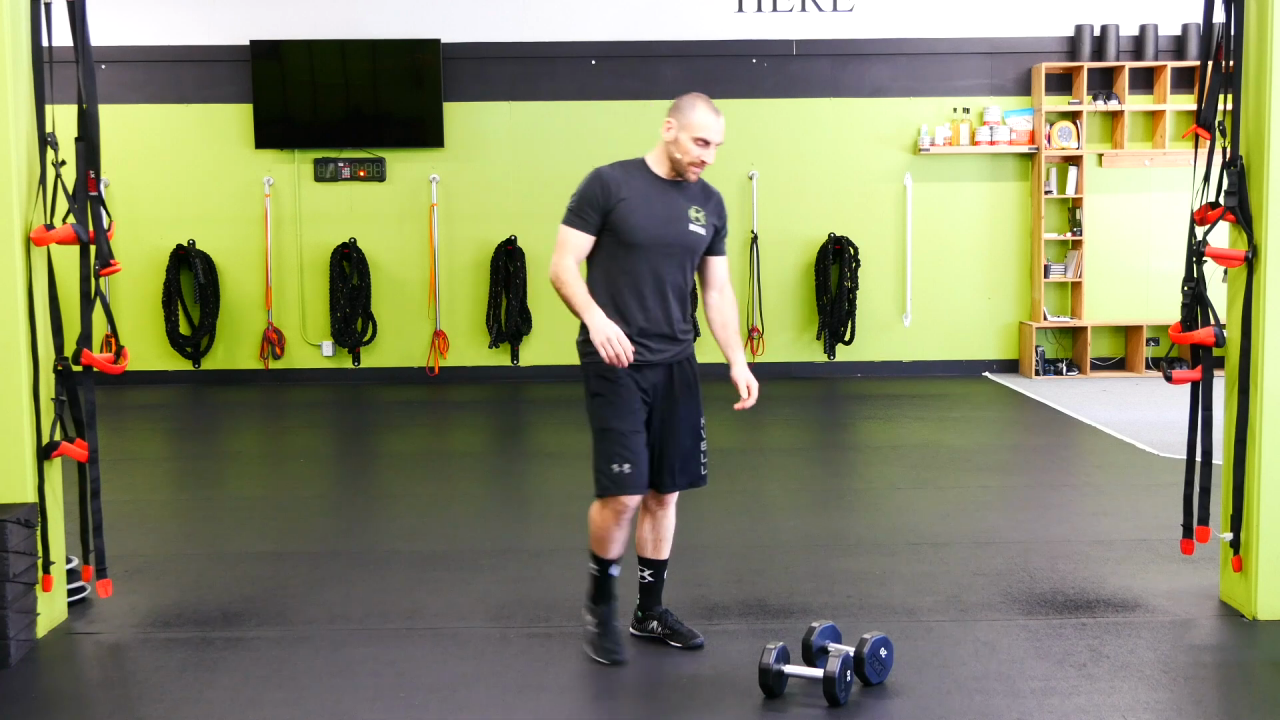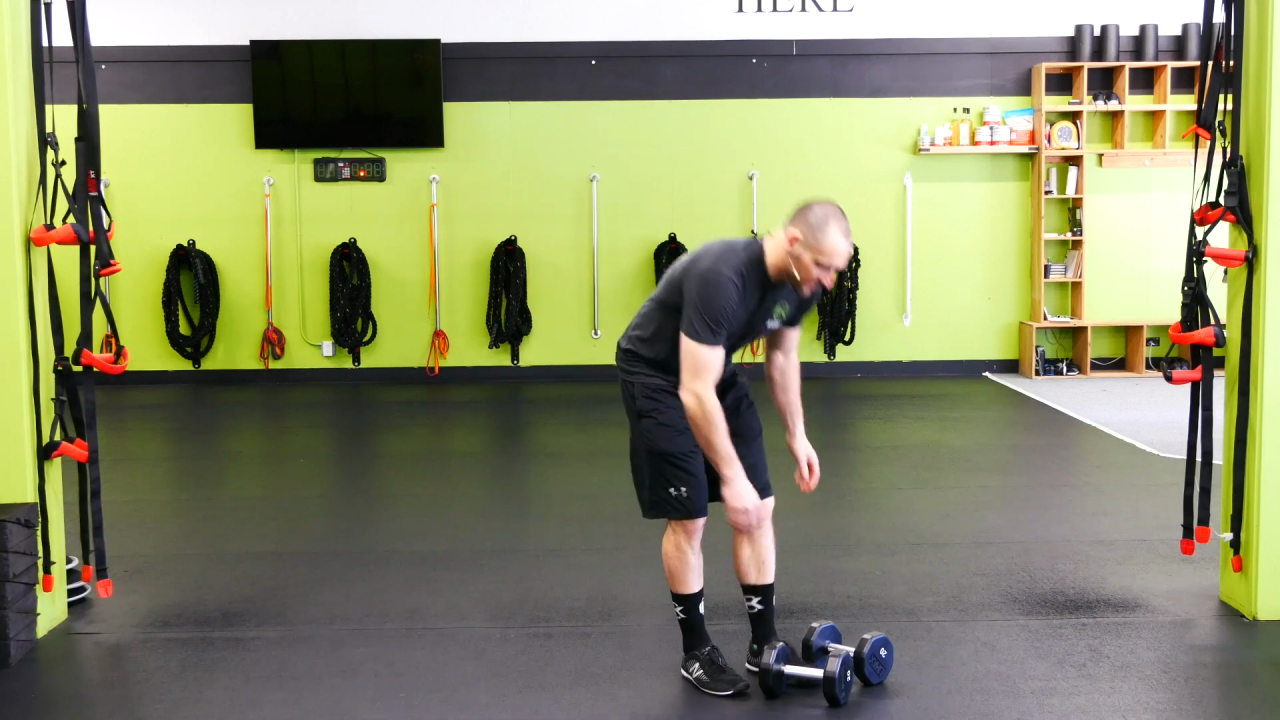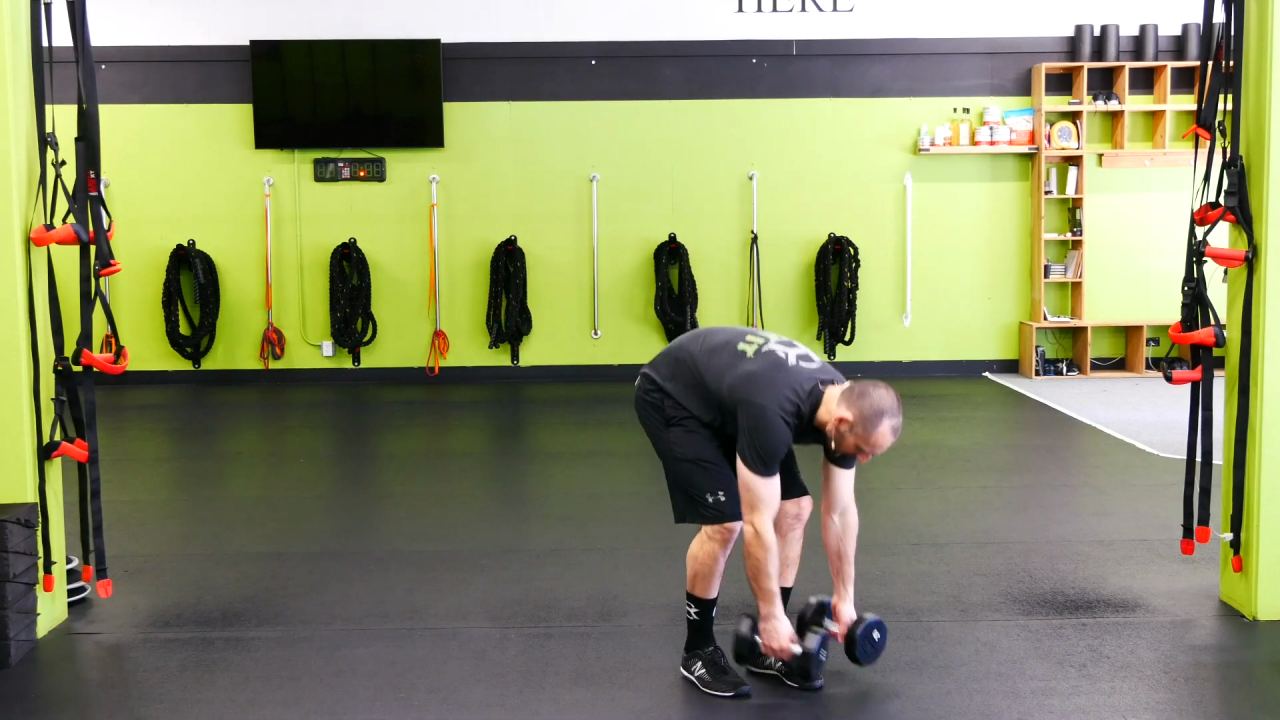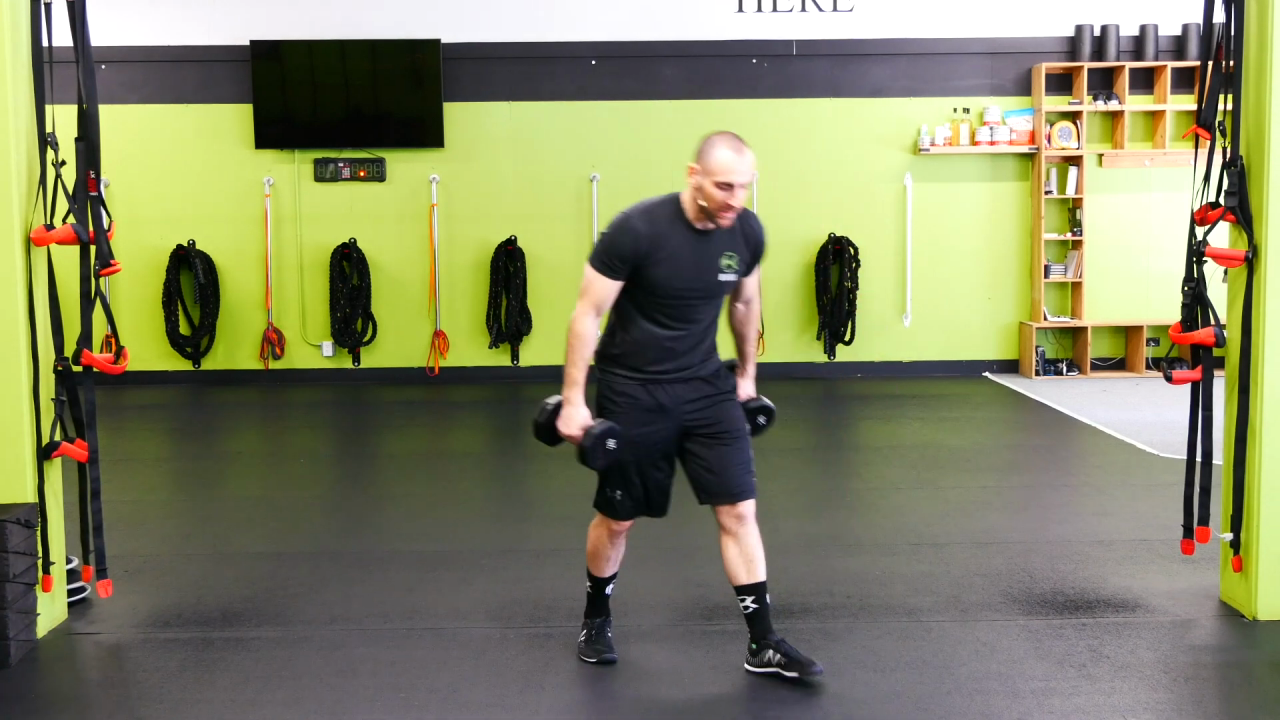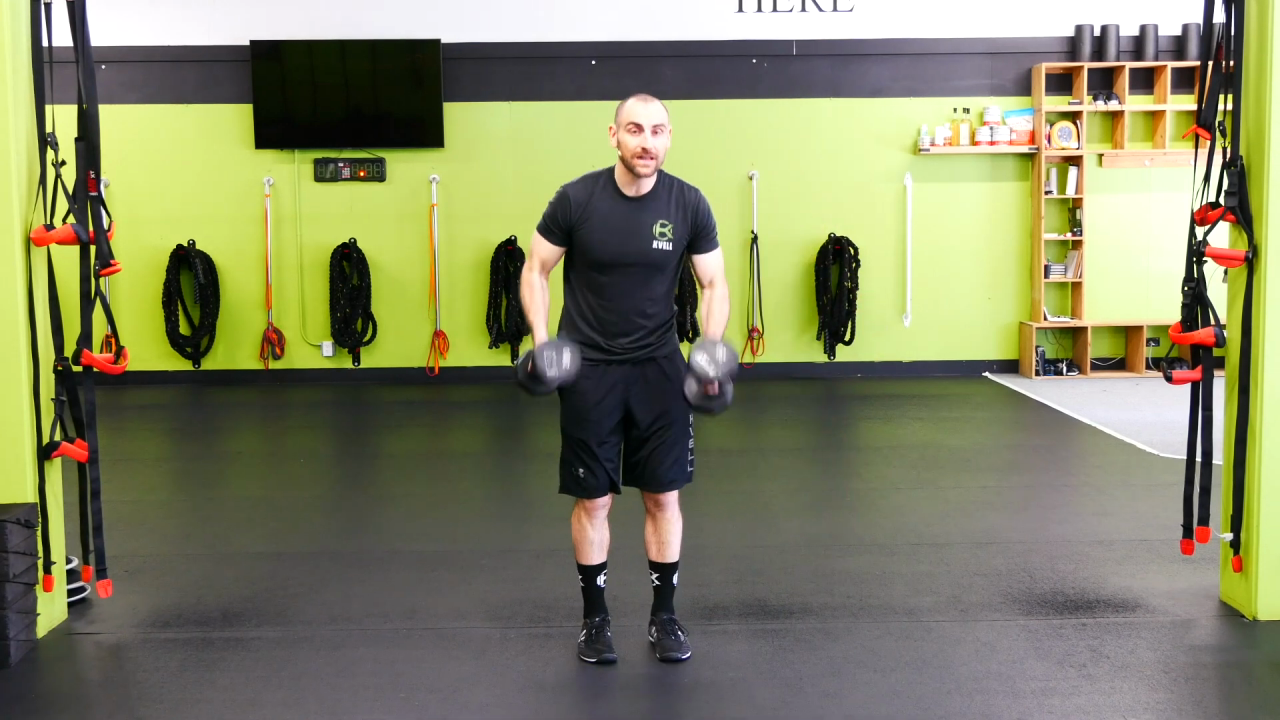
dt=0.7s
person 1, frame 1
left shoulder: (709, 204)
right shoulder: (608, 184)
left elbow: (717, 290)
right elbow: (562, 264)
left wrist: (738, 361)
right wrist: (597, 320)
left hip: (676, 363)
right hip: (617, 363)
left knee: (665, 493)
right knee: (621, 493)
left ankle: (650, 609)
right ankle: (600, 603)
person 1, frame 2
left shoulder: (801, 283)
right shoulder: (720, 276)
left elbow: (782, 356)
right elbow: (695, 391)
left wrist: (797, 436)
right wrist: (732, 479)
left hip: (719, 379)
right hip: (656, 375)
left knee: (759, 509)
right knee: (688, 516)
left ankle: (763, 638)
right ankle: (696, 650)
person 1, frame 3
left shoulder: (845, 406)
right shoulder: (772, 415)
left elbow: (840, 512)
right elbow: (758, 526)
left wrist: (844, 598)
right wrist: (771, 618)
left hip: (725, 396)
right hip: (671, 396)
left knee: (795, 508)
right knee: (723, 521)
left ankle: (769, 647)
right ankle: (698, 650)
person 1, frame 4
left shoulder: (747, 231)
right shoulder: (637, 228)
right elbow: (586, 314)
left wrist: (746, 372)
right wrist: (573, 400)
left hip: (705, 384)
right hip: (631, 389)
left knee: (738, 510)
right knee: (617, 517)
left ankle: (762, 643)
right ankle: (595, 617)
person 1, frame 5
left shoulder: (688, 204)
right shoulder: (575, 199)
left elbow: (714, 286)
right elbow: (535, 271)
left wrist: (713, 346)
right wrist: (542, 335)
left hip: (658, 365)
right hip: (589, 368)
left knee: (663, 494)
right knee: (592, 498)
left ankle: (664, 615)
right ankle: (595, 617)
